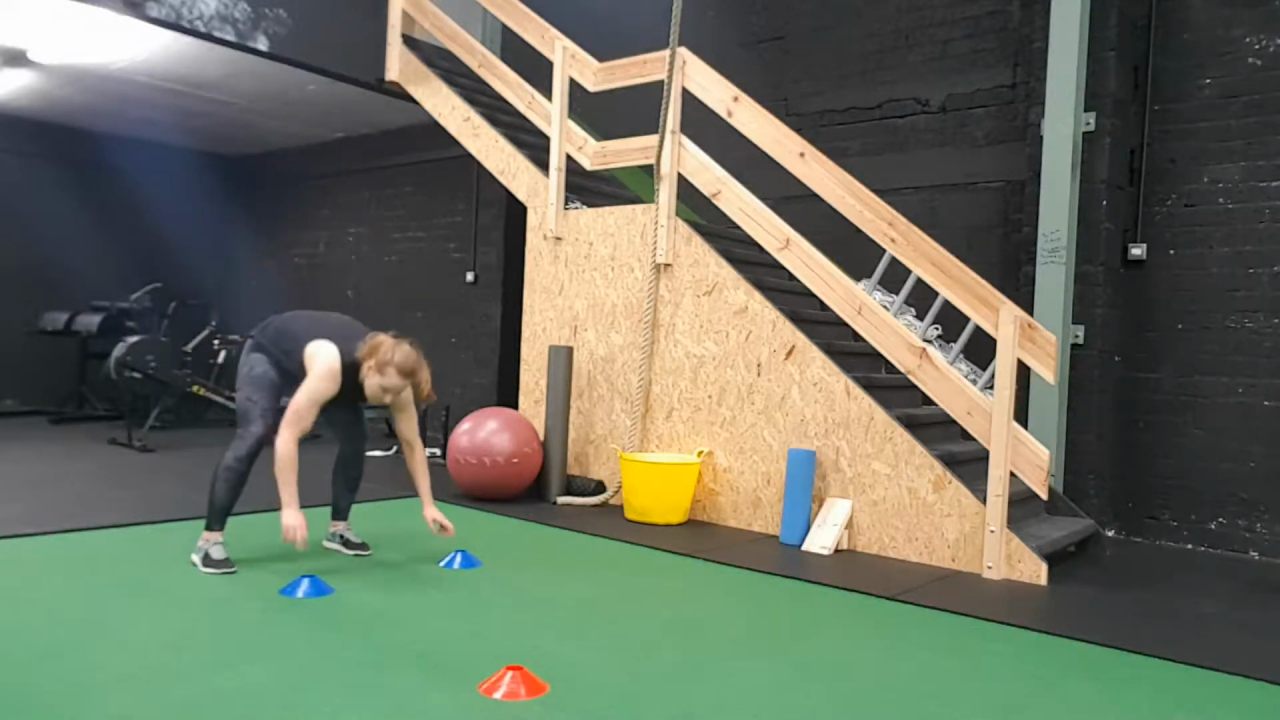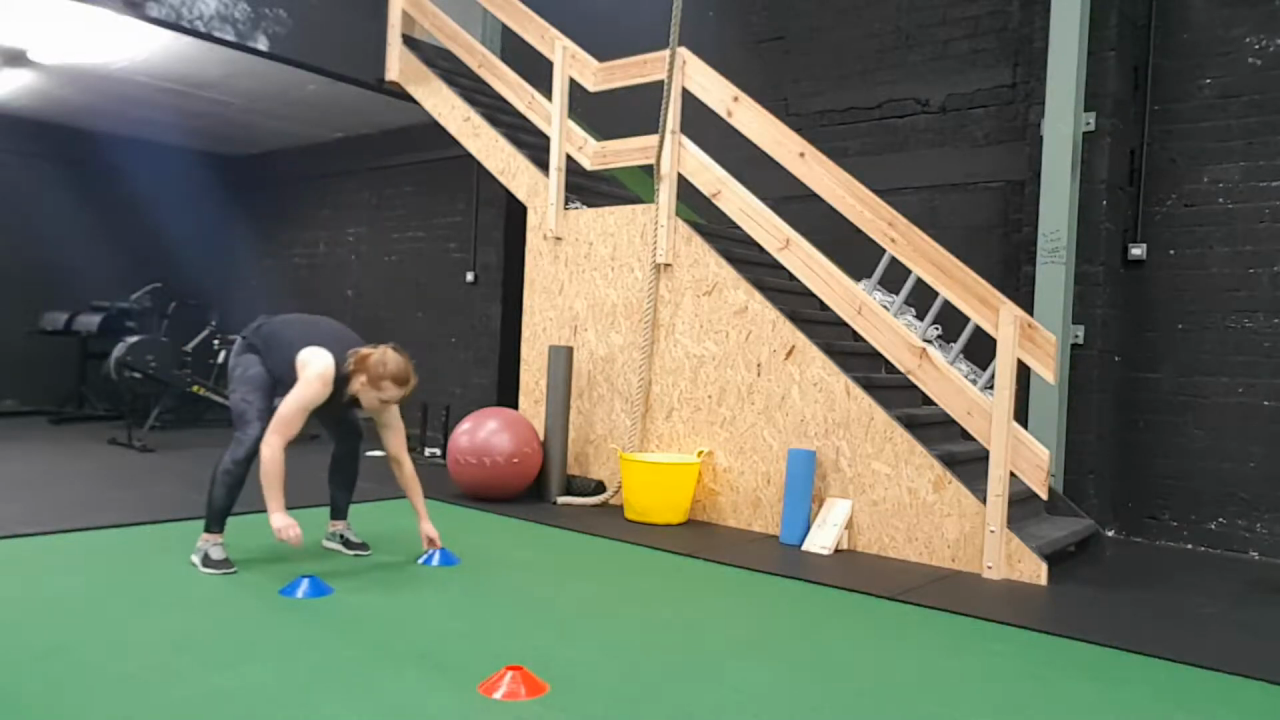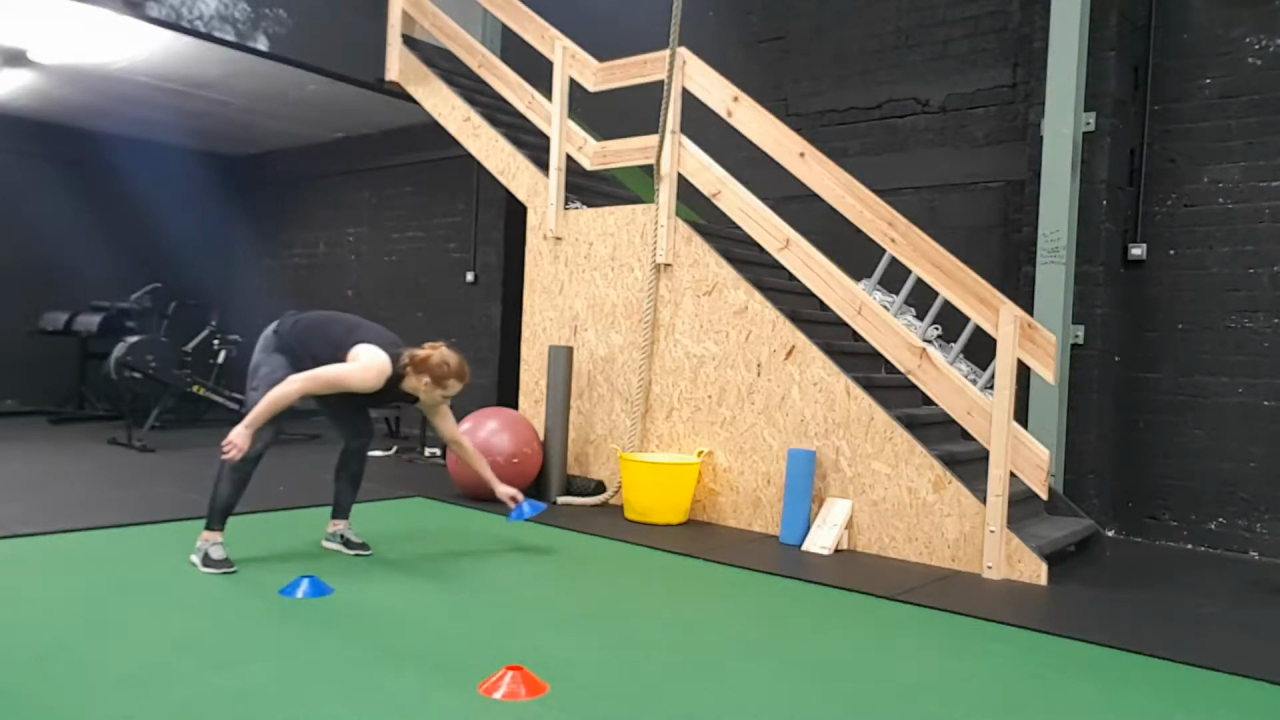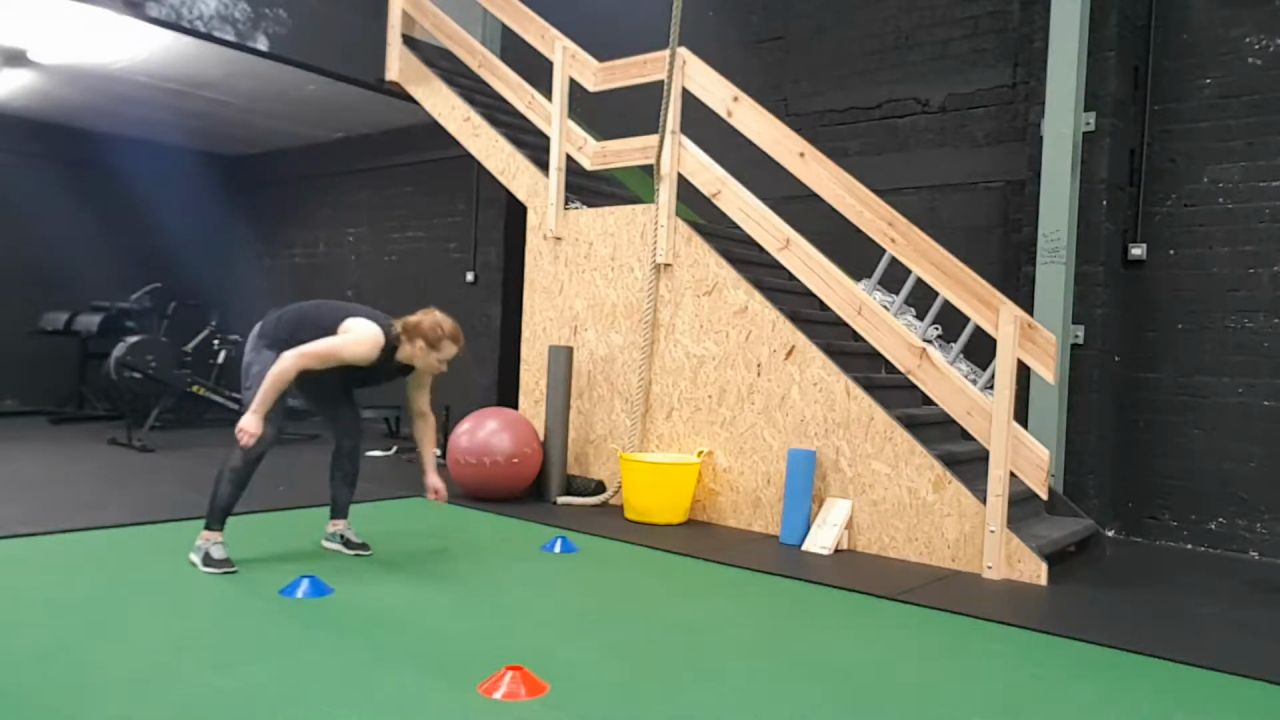
dt=0.5s
person 1, frame 1
left shoulder: (396, 376)
right shoulder: (328, 370)
left elbow: (411, 443)
right elbow: (286, 437)
left wrist: (427, 504)
right wrist: (290, 508)
left hip: (311, 366)
right hip: (268, 352)
left knee: (355, 438)
right knee: (254, 434)
left ankle: (338, 528)
right ankle: (210, 540)
person 1, frame 2
left shoulder: (382, 389)
right shoulder: (320, 376)
left elbow: (399, 458)
right elbow: (272, 442)
left wrist: (423, 519)
right wrist: (277, 513)
left hip: (305, 350)
right hip: (258, 351)
left knee: (350, 437)
right knee: (250, 439)
left ankle: (338, 528)
right ankle: (208, 541)
person 1, frame 3
left shoulder: (423, 385)
right shoulder: (376, 371)
left elbow: (457, 440)
right elbow: (298, 384)
left wrist: (497, 486)
right wrist: (246, 427)
left hip: (321, 359)
right hip: (283, 345)
left knee: (360, 435)
right knee: (260, 438)
left ankle: (337, 529)
right ankle: (209, 540)
person 1, frame 4
left shoulder: (415, 364)
right shoulder: (369, 341)
left elbow: (423, 415)
right elbow: (293, 358)
left wrist: (430, 472)
right wrist: (255, 414)
right hip: (273, 345)
left knee: (351, 432)
right knee: (259, 440)
left ankle: (337, 528)
right ankle: (208, 541)
